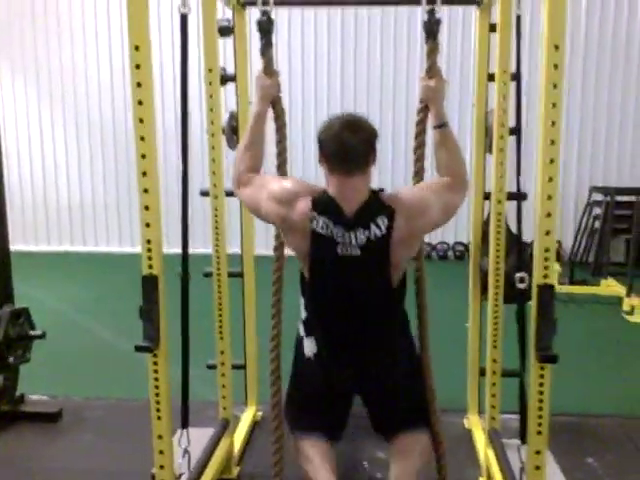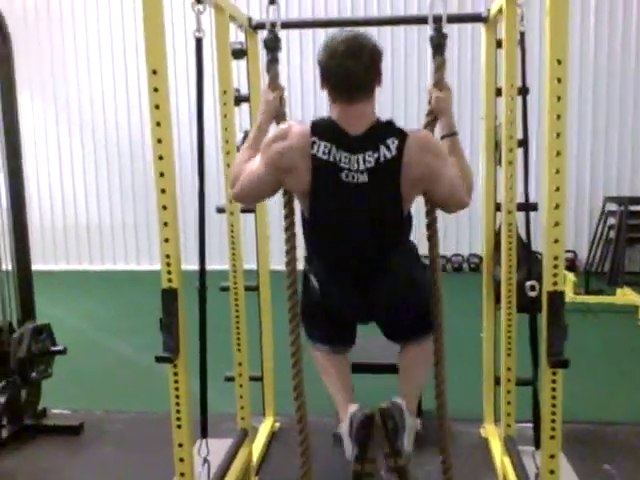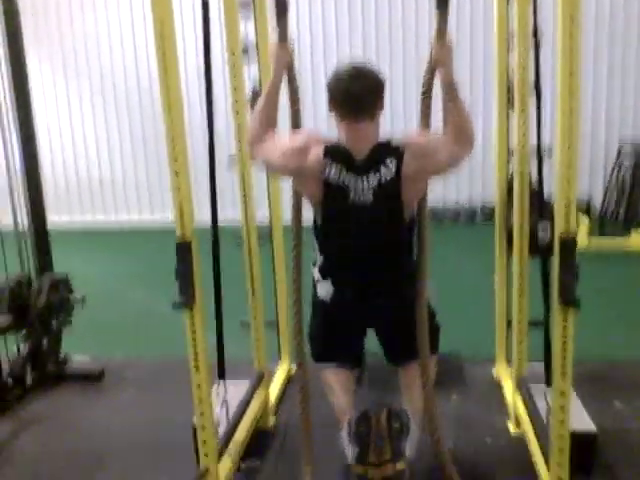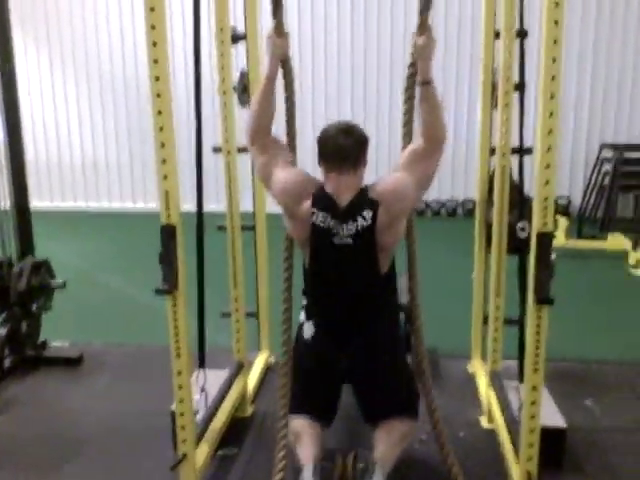
dt=0.4s
person 1, frame 1
left shoulder: (297, 209)
right shoulder: (405, 214)
left elbow: (242, 180)
right elbow: (458, 185)
left wrist: (261, 106)
right wrist: (437, 111)
left hip: (321, 350)
right hip: (387, 350)
left knee: (310, 431)
right knee: (412, 429)
person 1, frame 2
left shoulder: (290, 143)
right shoulder: (417, 148)
left elbow: (238, 189)
right elbow: (461, 197)
left wrist: (264, 118)
right wrist: (447, 123)
left hip: (329, 285)
right hip: (396, 285)
left knee: (325, 336)
right knee: (420, 328)
left ankle: (348, 414)
right ankle: (405, 410)
person 1, frame 3
left shoulder: (309, 160)
right shoulder: (412, 159)
left elbow: (257, 140)
right elbow: (463, 139)
left wrist: (277, 73)
right wrist: (446, 76)
left hip: (336, 289)
right hip: (396, 287)
left knee: (334, 359)
right knee: (413, 354)
left ankle: (349, 426)
right ankle: (409, 422)
person 1, frame 4
left shoulder: (300, 203)
right shoulder: (388, 205)
left elbow: (260, 139)
right elbow: (432, 143)
left wrist: (273, 62)
right wrist: (424, 72)
left hip: (318, 336)
right hip: (377, 338)
left knee: (303, 415)
right knee: (399, 415)
